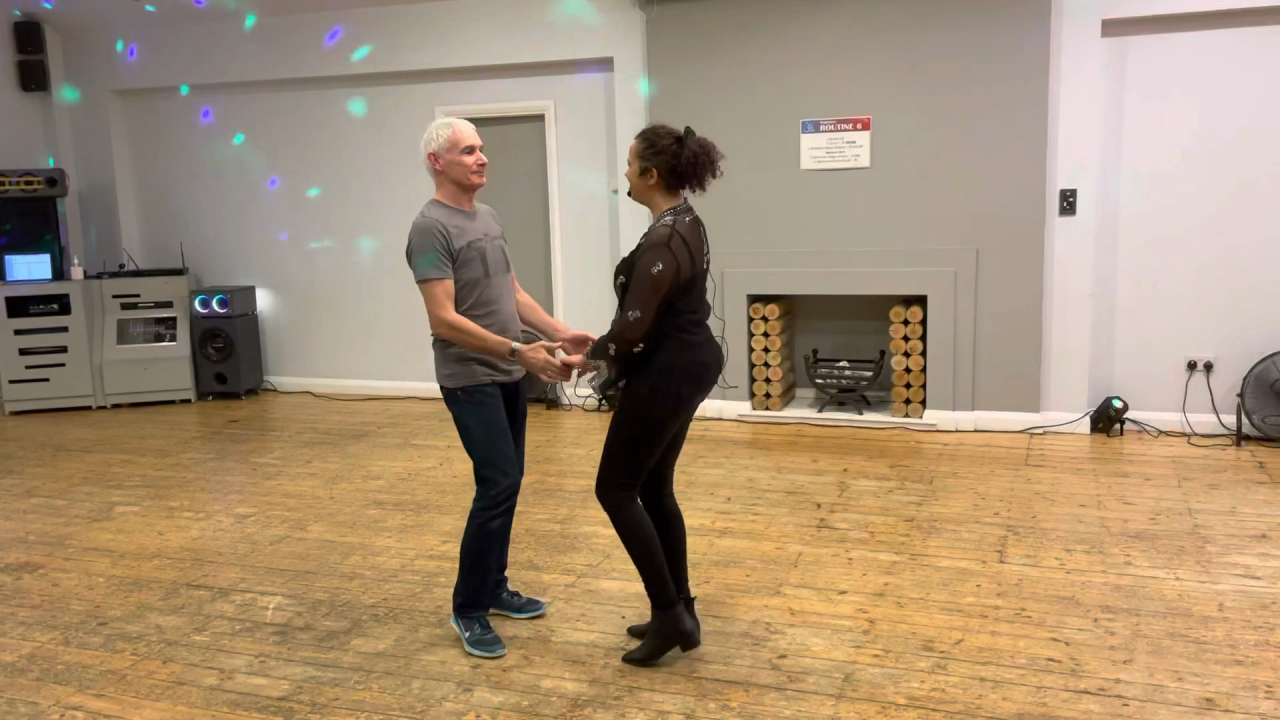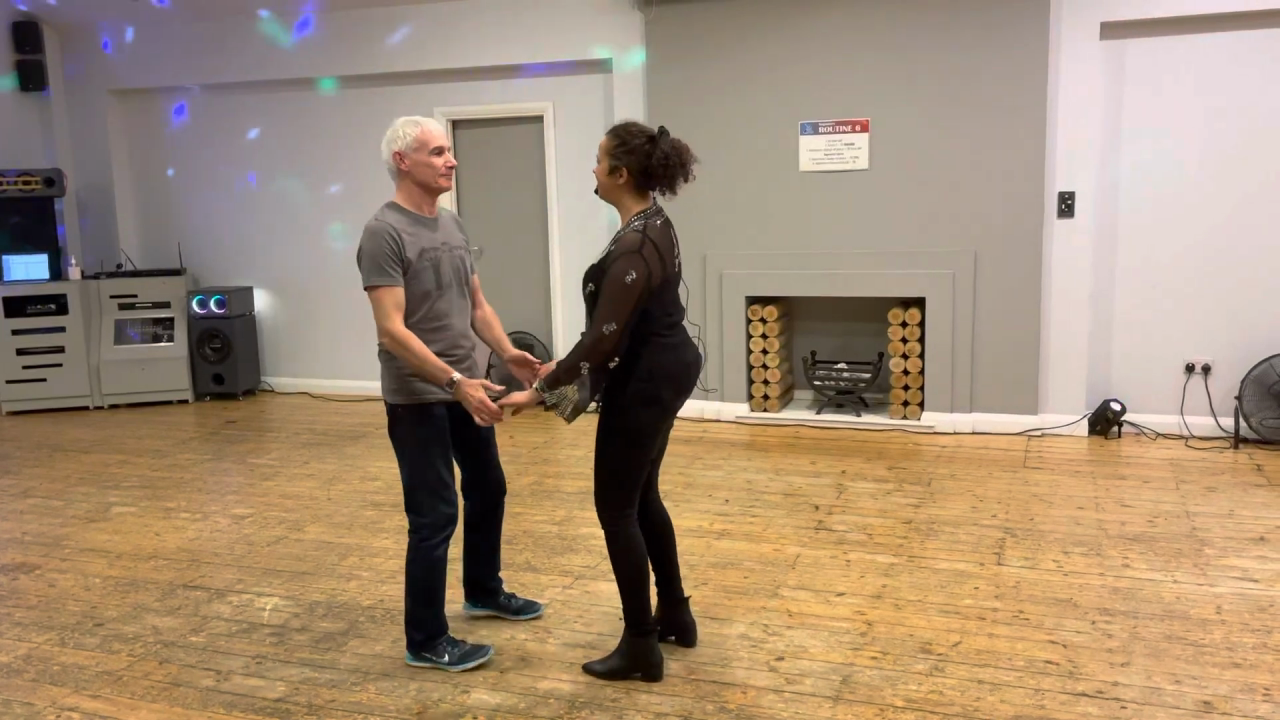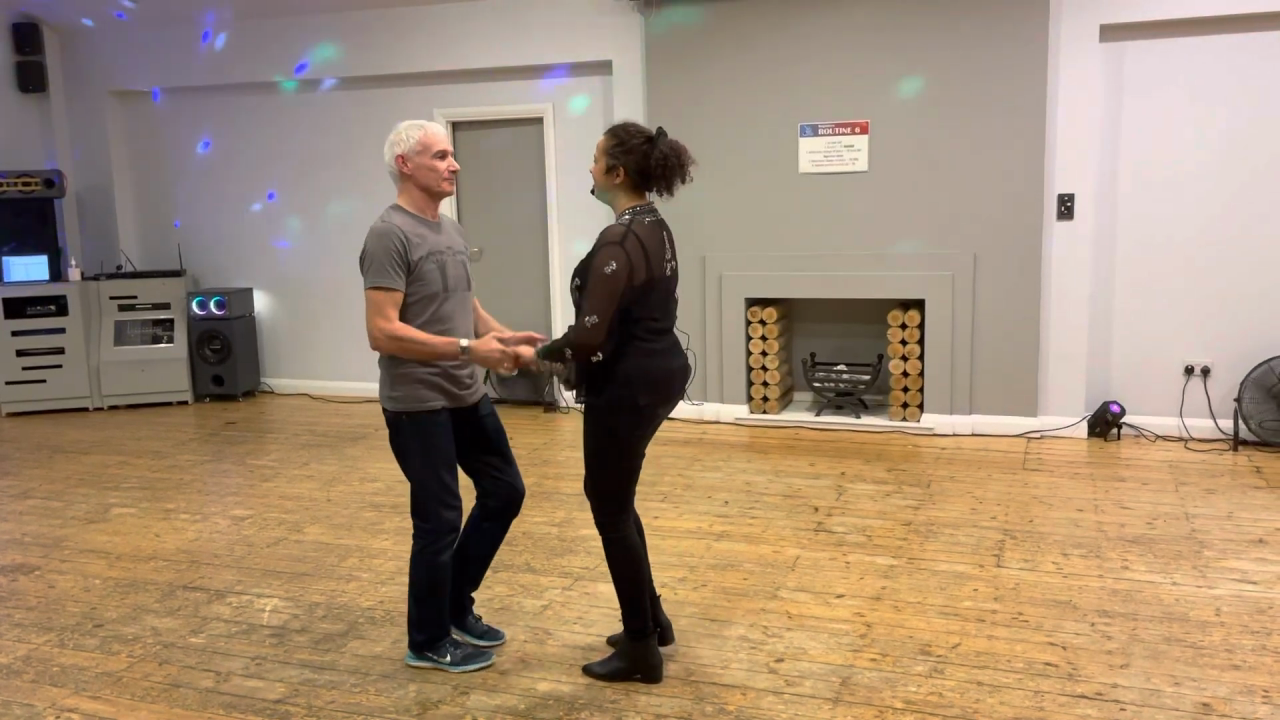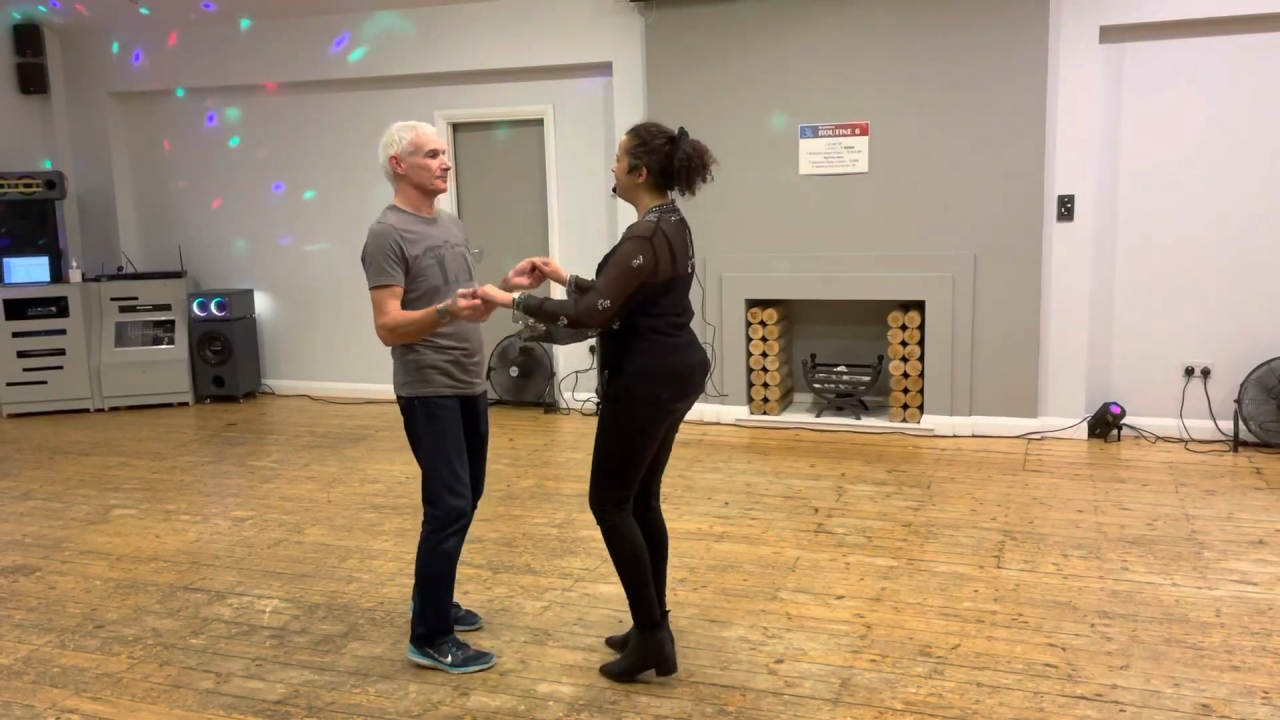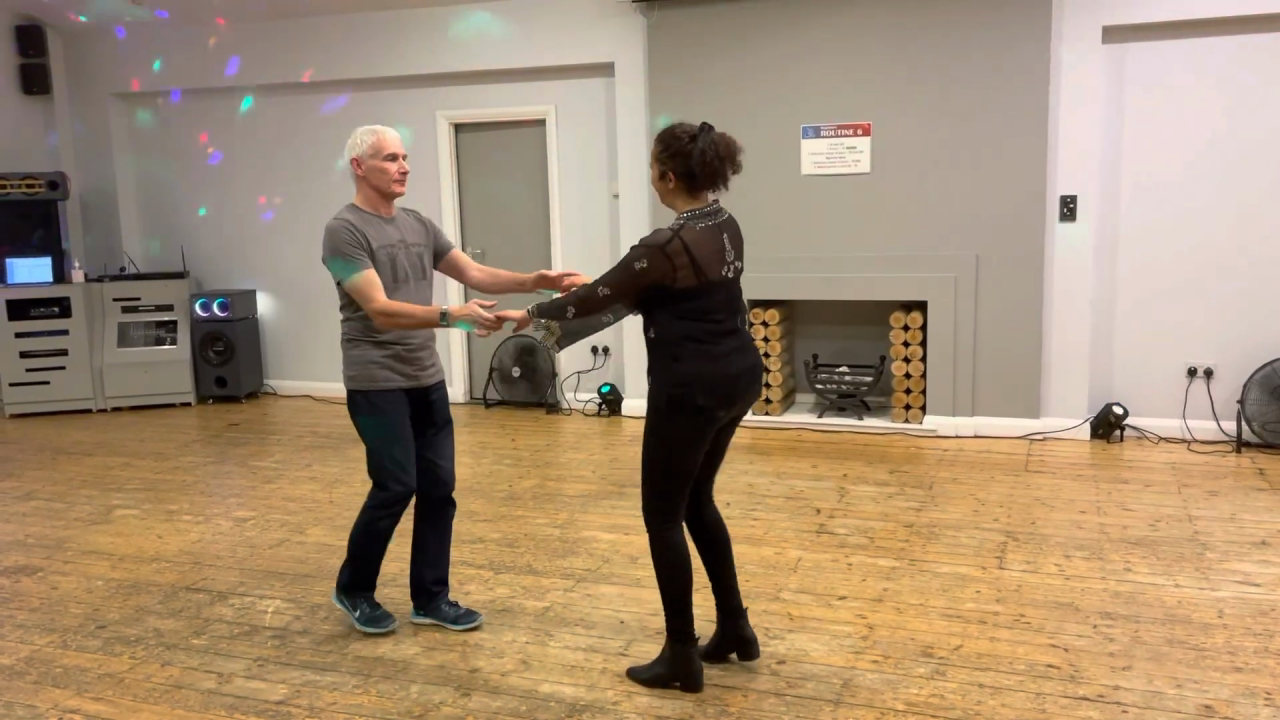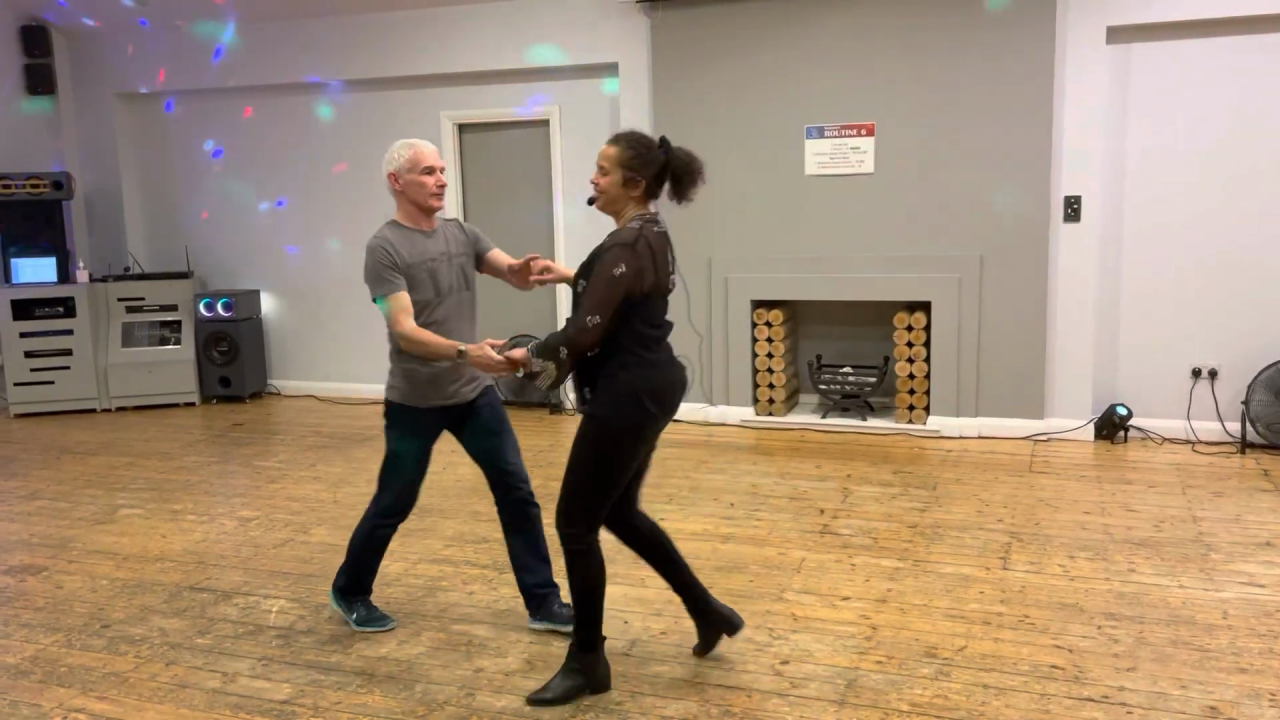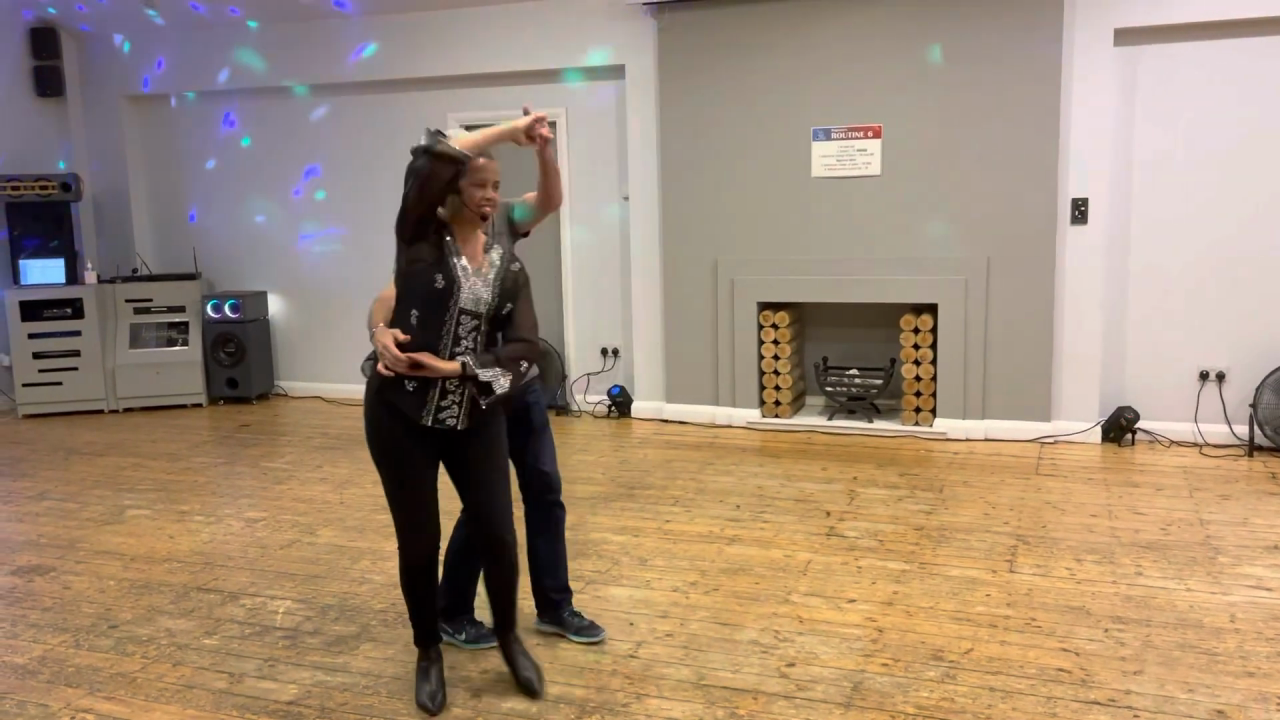
dt=0.7s
person 1, frame 1
left shoulder: (662, 240)
right shoulder: (686, 224)
left elbow: (635, 327)
left wrist: (587, 357)
right wrist: (601, 347)
left hip: (666, 374)
right hip: (690, 364)
left knee: (615, 488)
right knee: (653, 487)
left ankle: (669, 616)
right ankle: (677, 611)
person 1, frame 2
left shoulder: (632, 246)
right shoulder: (653, 224)
left elbow: (604, 339)
left wrist: (539, 392)
right wrist: (564, 367)
left hip: (644, 382)
right hip: (668, 368)
left knee: (616, 508)
right knee: (641, 495)
left ankle: (640, 647)
right ankle: (674, 614)
person 1, frame 3
left shoulder: (618, 240)
right shoulder: (655, 228)
left elbow: (593, 334)
left wrist: (540, 353)
right wrist: (562, 345)
left hip: (628, 384)
right hip: (660, 371)
left knee: (611, 510)
right knee: (607, 494)
left ankle: (640, 648)
right ankle: (650, 618)
person 1, frame 4
left shoulder: (645, 235)
right shoulder: (671, 225)
left elbow: (594, 314)
left wrist: (514, 300)
right wrist: (567, 278)
left hip: (648, 380)
right hip: (675, 372)
left knee: (610, 503)
right knee: (641, 501)
left ankle: (651, 640)
right ankle: (653, 627)
person 1, frame 5
left shoulder: (670, 243)
right shoulder: (726, 226)
left elbow: (602, 299)
left wrist: (528, 315)
right wrist: (591, 280)
left hip: (691, 386)
right hip: (737, 374)
left knee: (663, 513)
right knee: (694, 497)
left ankle: (682, 656)
right ankle: (734, 628)
person 1, frame 6
left shoulder: (628, 243)
right shoulder: (649, 234)
left elbow: (586, 330)
left wrist: (530, 355)
right wrist: (572, 276)
left hip: (626, 395)
right hip: (646, 387)
left knee: (575, 520)
right knee: (618, 513)
left ankle: (587, 661)
right ankle: (708, 611)
person 1, frame 7
left shoulder: (508, 265)
right shoulder: (419, 230)
left elbow: (522, 347)
right elbow: (429, 160)
left wrist: (456, 368)
right wrist: (510, 130)
left hip: (476, 413)
right hip: (402, 409)
left knee: (497, 536)
right knee: (419, 540)
left ankle: (509, 637)
right ankle: (429, 657)
person 2, frame 1
left shoulder: (488, 217)
right shoulder: (431, 228)
right elbow: (444, 320)
left wrist: (558, 332)
right wrist: (519, 352)
left hip: (508, 373)
right hip: (470, 378)
left knee: (508, 481)
right knee: (499, 483)
left ankle: (493, 587)
right ankle: (469, 608)
person 2, frame 2
left shoulder: (452, 225)
right shoulder: (384, 233)
left elbow: (476, 304)
right elbow: (391, 330)
left wrist: (506, 351)
right wrist: (455, 382)
left hip: (463, 388)
right hip: (417, 396)
left knee: (487, 489)
right knee: (435, 513)
left ankle: (483, 591)
right ankle: (426, 640)
person 2, frame 3
left shoulder: (451, 230)
right shoulder: (389, 235)
right elbow: (382, 332)
left wrist: (506, 336)
right wrist: (468, 348)
left hip: (468, 396)
right hip: (418, 404)
left knee: (506, 492)
right knee: (439, 519)
left ankle: (456, 604)
right ankle: (429, 643)
person 2, frame 4
left shoulder: (451, 225)
right shoulder: (387, 234)
right elbow: (388, 327)
left wrist: (508, 286)
right wrist: (446, 311)
left hip: (470, 385)
right hip: (428, 389)
left knee: (465, 500)
right knee: (449, 505)
left ankle: (431, 599)
right ankle: (431, 638)
person 2, frame 5
left shoulder: (418, 224)
right shoulder: (344, 230)
left elbow: (473, 273)
right elbow: (379, 308)
left wrist: (532, 281)
right wrist: (451, 316)
left hip: (426, 377)
right hip: (375, 383)
left knee: (438, 487)
right knee: (394, 488)
left ankle: (430, 597)
right ankle: (354, 589)
person 2, frame 6
left shoulder: (462, 233)
right shoulder: (385, 247)
left elbow: (510, 272)
right elbow: (405, 332)
left wrist: (526, 270)
right wrist: (466, 352)
left hip: (475, 391)
right hip: (416, 399)
left knee: (515, 488)
right knee: (396, 502)
left ankle: (542, 601)
right ankle: (350, 592)
person 2, frame 7
left shoulder: (499, 215)
left elbow: (548, 204)
right elbow: (388, 297)
left wrist: (543, 153)
right wrist: (381, 331)
left hip: (521, 380)
left knee: (546, 490)
left ankle: (555, 607)
right ankle: (452, 614)
